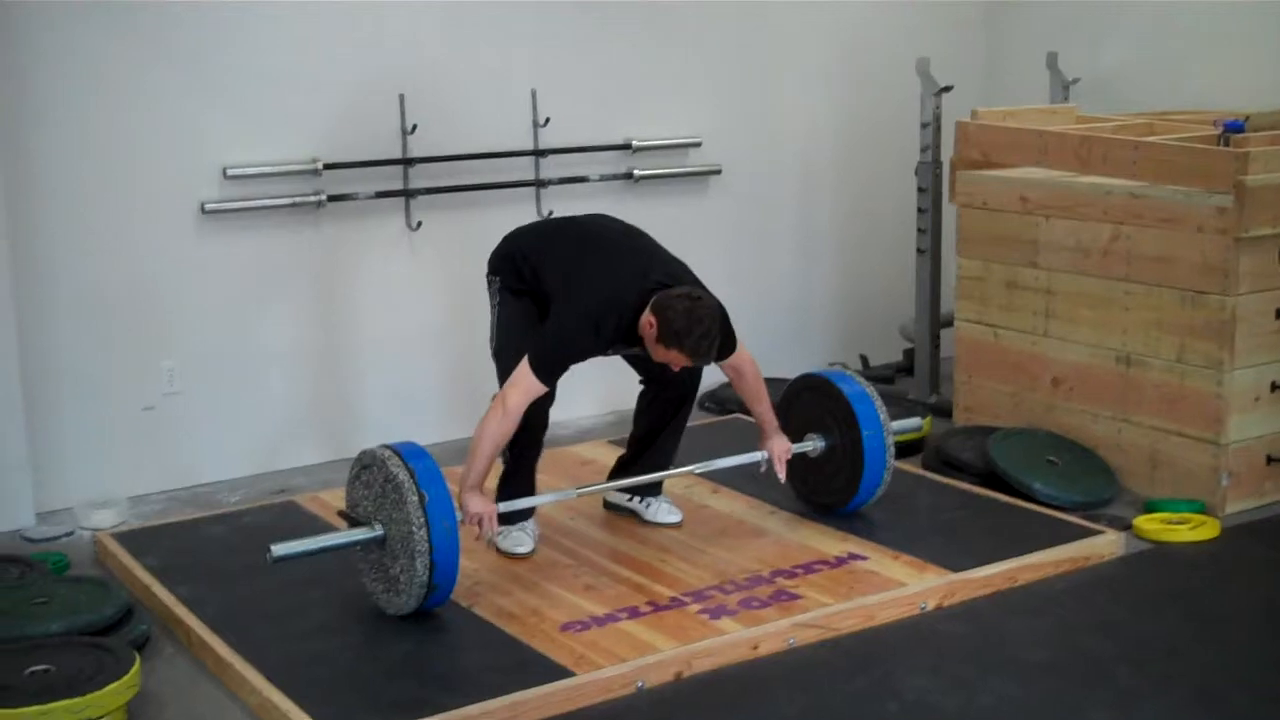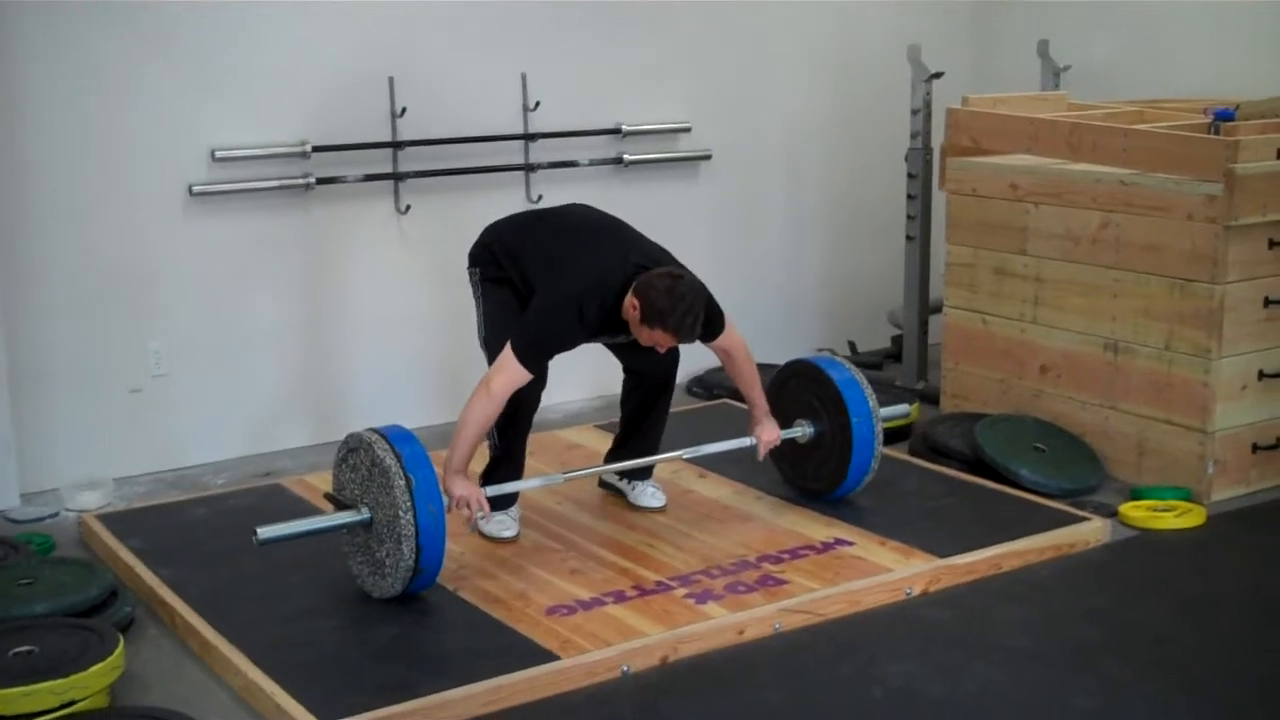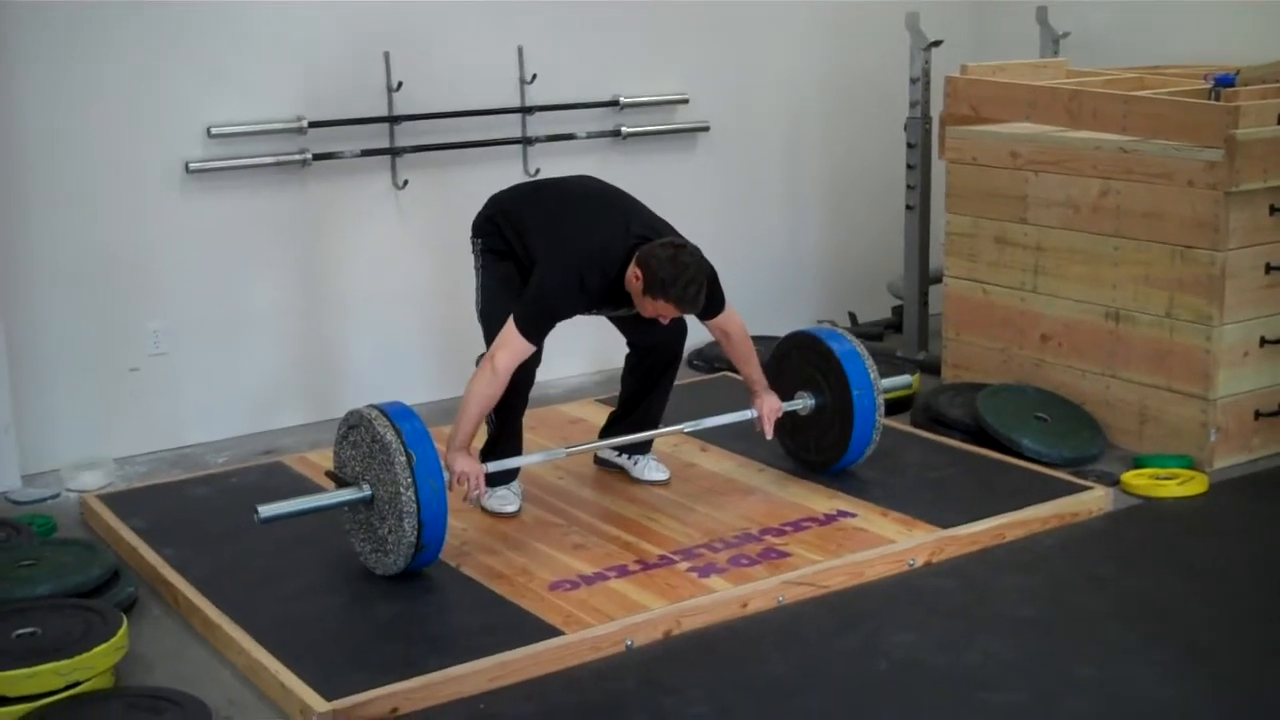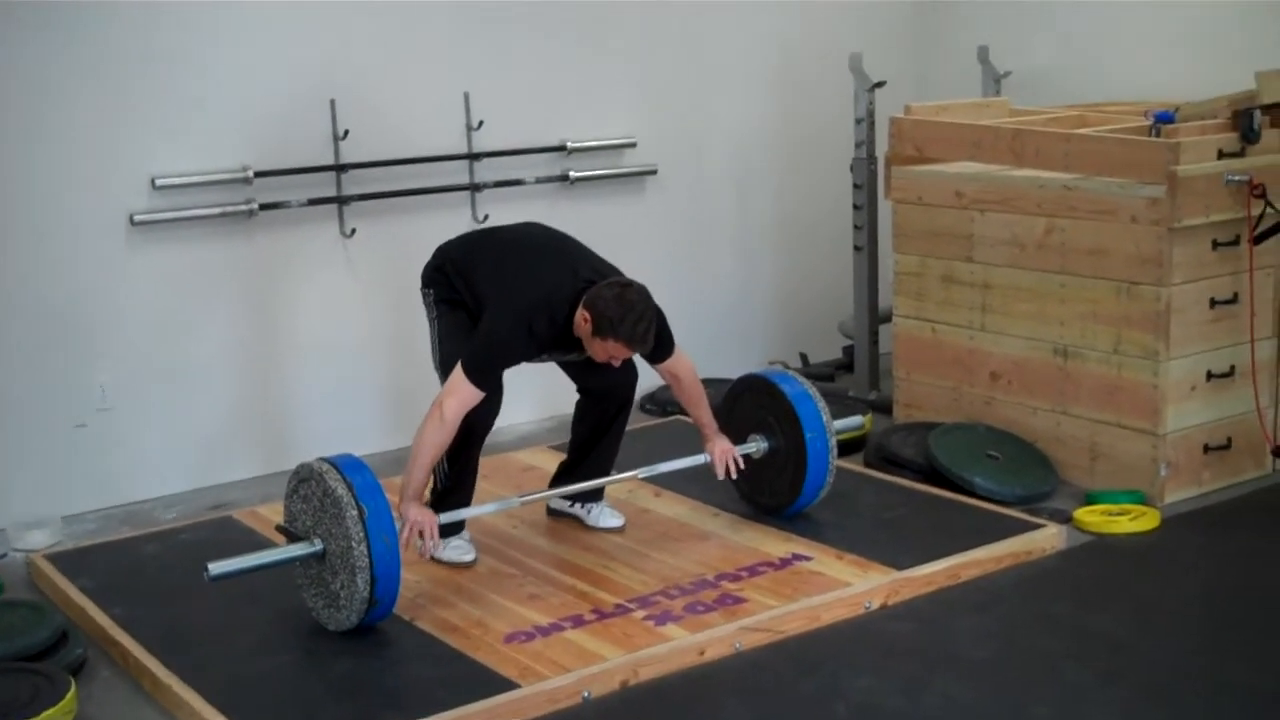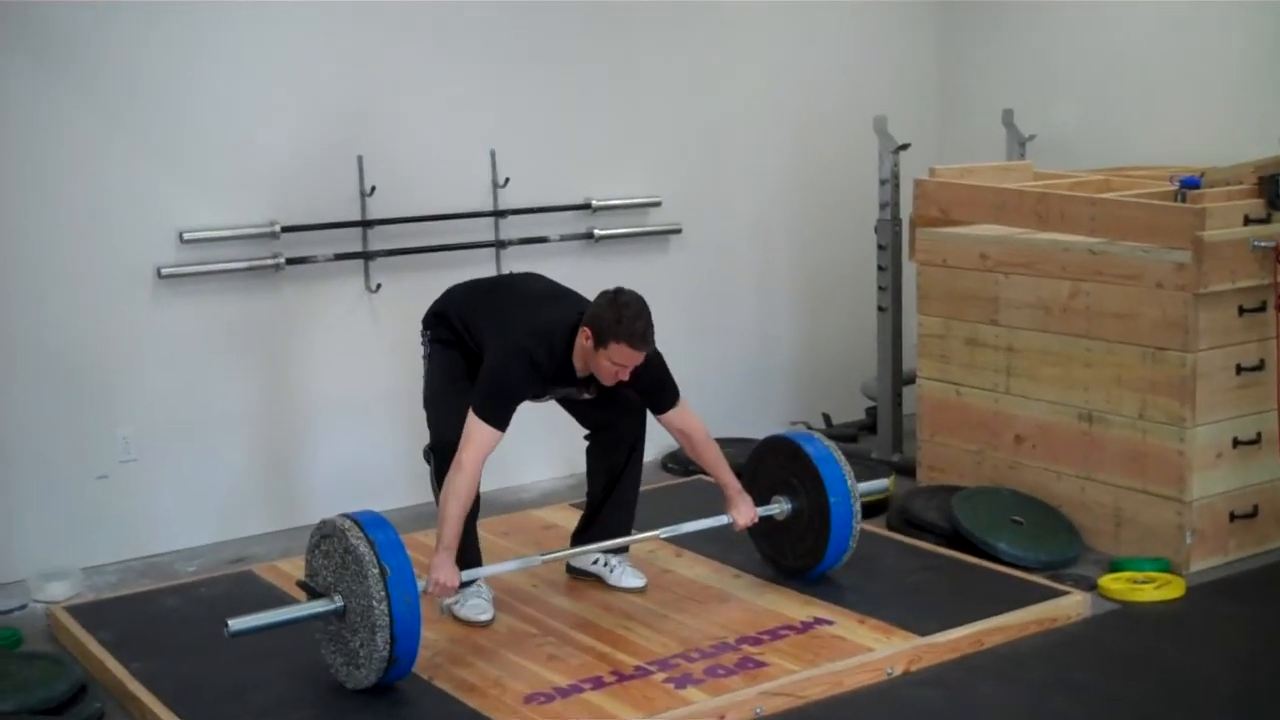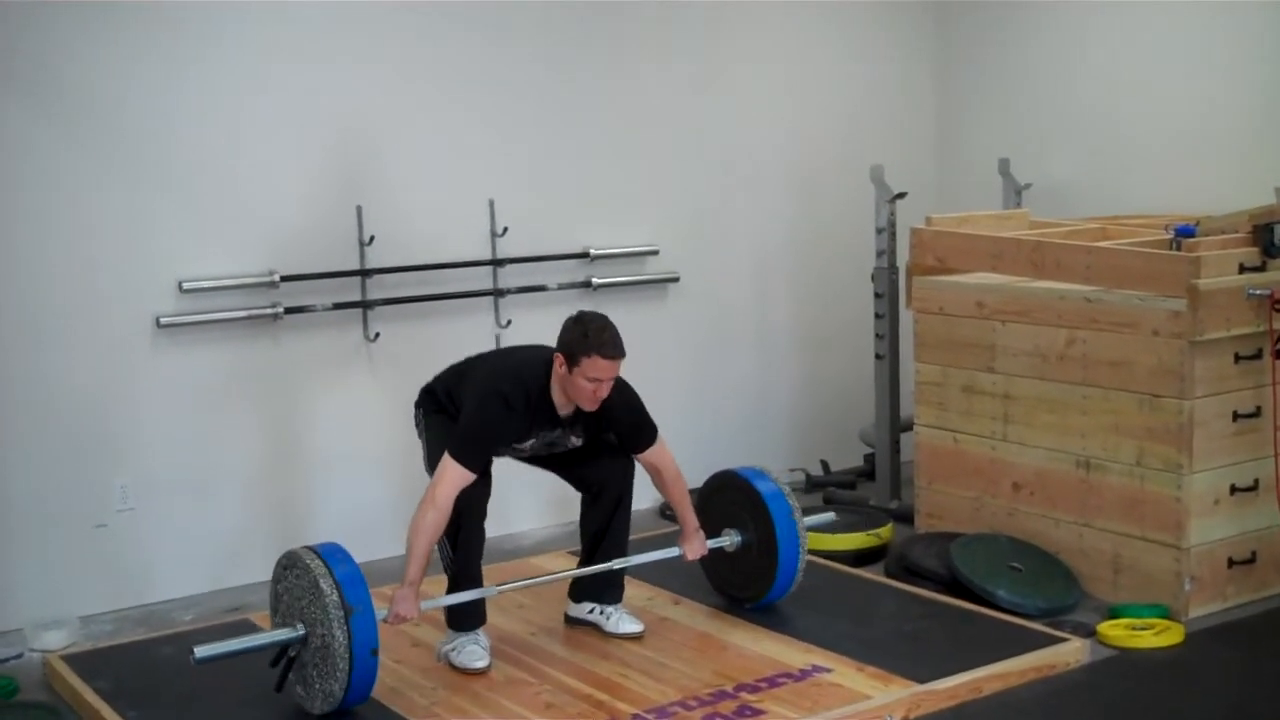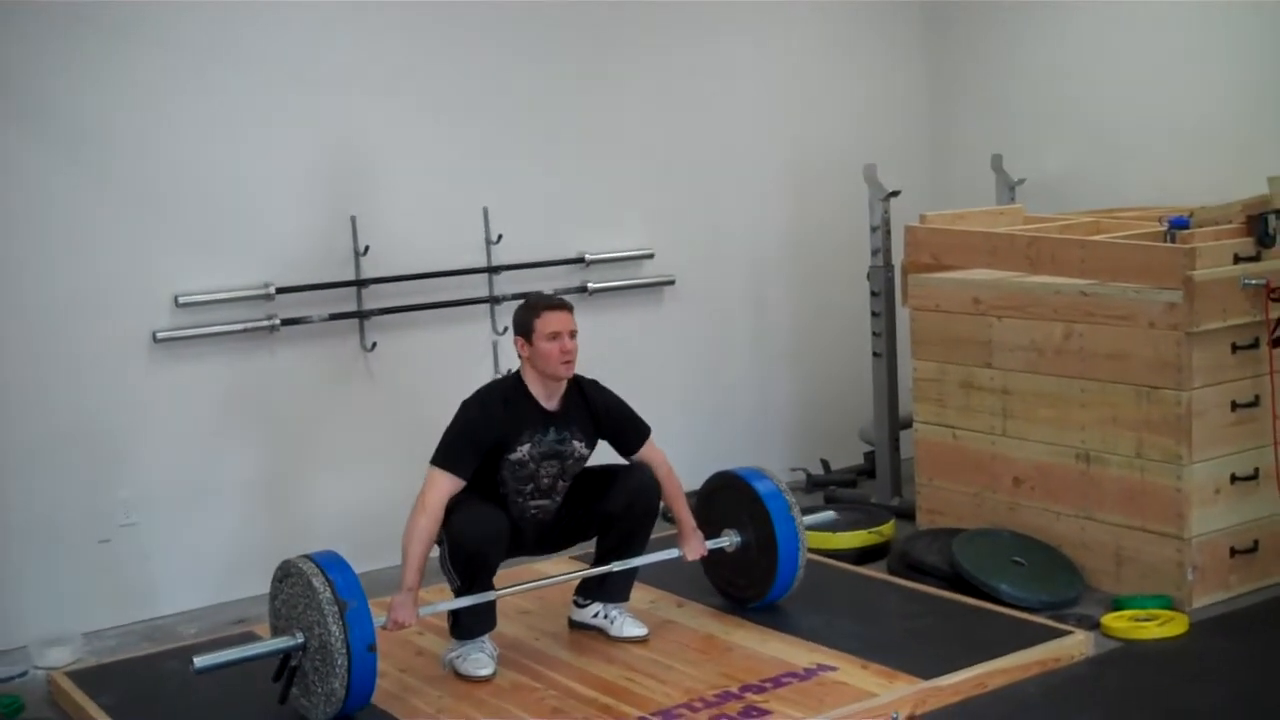
dt=0.7s
person 1, frame 1
left shoulder: (695, 311)
right shoulder: (591, 318)
left elbow: (739, 365)
right elbow: (512, 400)
left wrist: (771, 432)
right wrist: (471, 490)
right hip: (520, 273)
left knee: (679, 380)
right knee: (534, 392)
left ankle: (634, 487)
right ankle: (512, 513)
person 1, frame 2
left shoulder: (679, 294)
right shoulder: (574, 305)
left elbow: (731, 347)
right elbow: (496, 386)
left wrist: (761, 416)
right wrist: (455, 474)
right hip: (500, 265)
left knee: (657, 365)
right knee: (523, 381)
left ankle: (629, 470)
right ankle: (496, 497)
person 1, frame 3
left shoulder: (682, 268)
right shoulder: (574, 275)
left elbow: (727, 327)
right elbow: (500, 361)
left wrist: (760, 390)
right wrist: (458, 452)
left knee: (666, 338)
right knee: (519, 356)
left ankle: (624, 444)
right ankle: (497, 475)
person 1, frame 4
left shoulder: (631, 311)
right shoulder: (523, 322)
left elbow: (677, 371)
right elbow: (448, 410)
left wrist: (712, 434)
right wrist: (410, 502)
right hip: (454, 286)
left knee: (617, 383)
right knee: (478, 403)
left ankle: (575, 492)
right ankle: (446, 524)
person 1, frame 5
left shoulder: (633, 353)
right shoulder: (523, 355)
left elbow: (684, 425)
right elbow: (469, 457)
left wrist: (735, 494)
right wrist: (444, 557)
right hip: (455, 334)
left knee: (625, 419)
right knee: (450, 439)
left ankle: (596, 549)
right ankle: (464, 580)
person 1, frame 6
left shoulder: (615, 397)
right shoulder: (503, 395)
left elbow: (660, 463)
right elbow: (441, 495)
left wrist: (690, 530)
right wrist: (409, 587)
right hip: (450, 419)
left knee: (614, 472)
right knee: (468, 499)
left ankle: (593, 599)
right ankle: (464, 629)
person 1, frame 7
left shoulder: (593, 399)
right shoulder: (488, 409)
left elbow: (655, 462)
right elbow: (432, 498)
left wrist: (688, 530)
right wrist: (407, 593)
left hip: (552, 514)
right hip: (490, 516)
left knee: (640, 487)
right knee: (477, 530)
left ankle: (597, 602)
right ankle: (470, 635)
